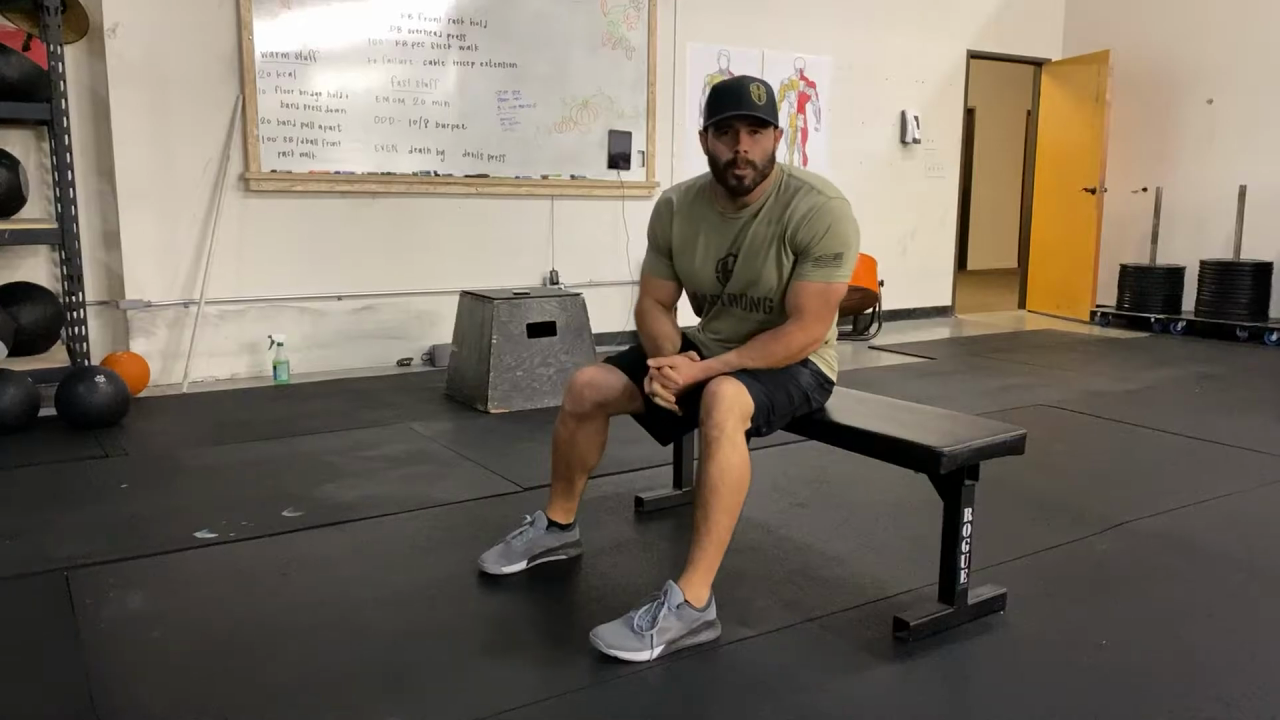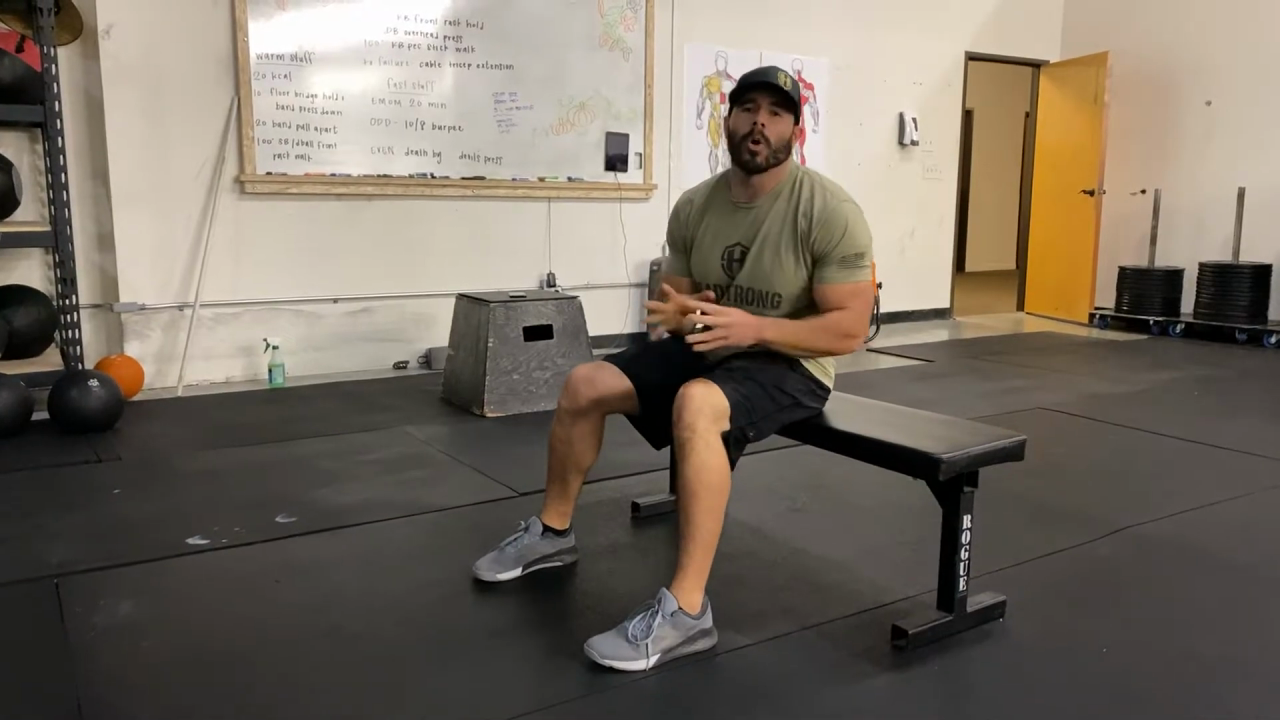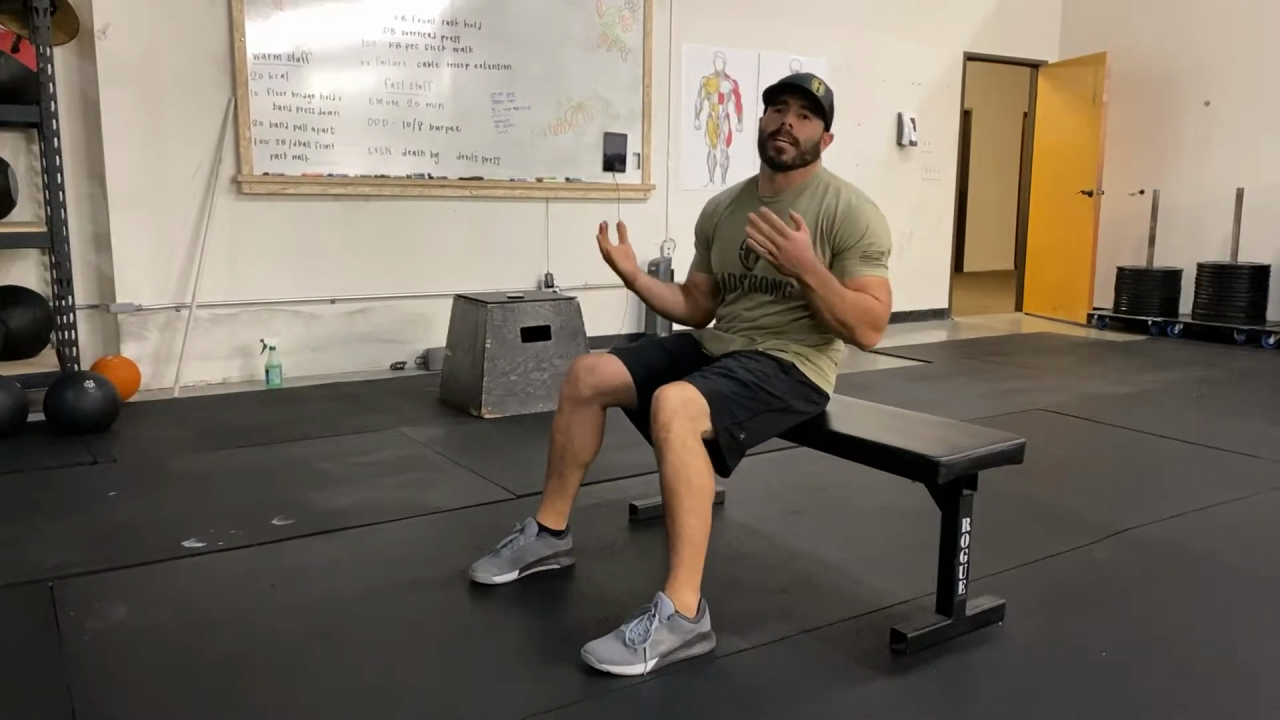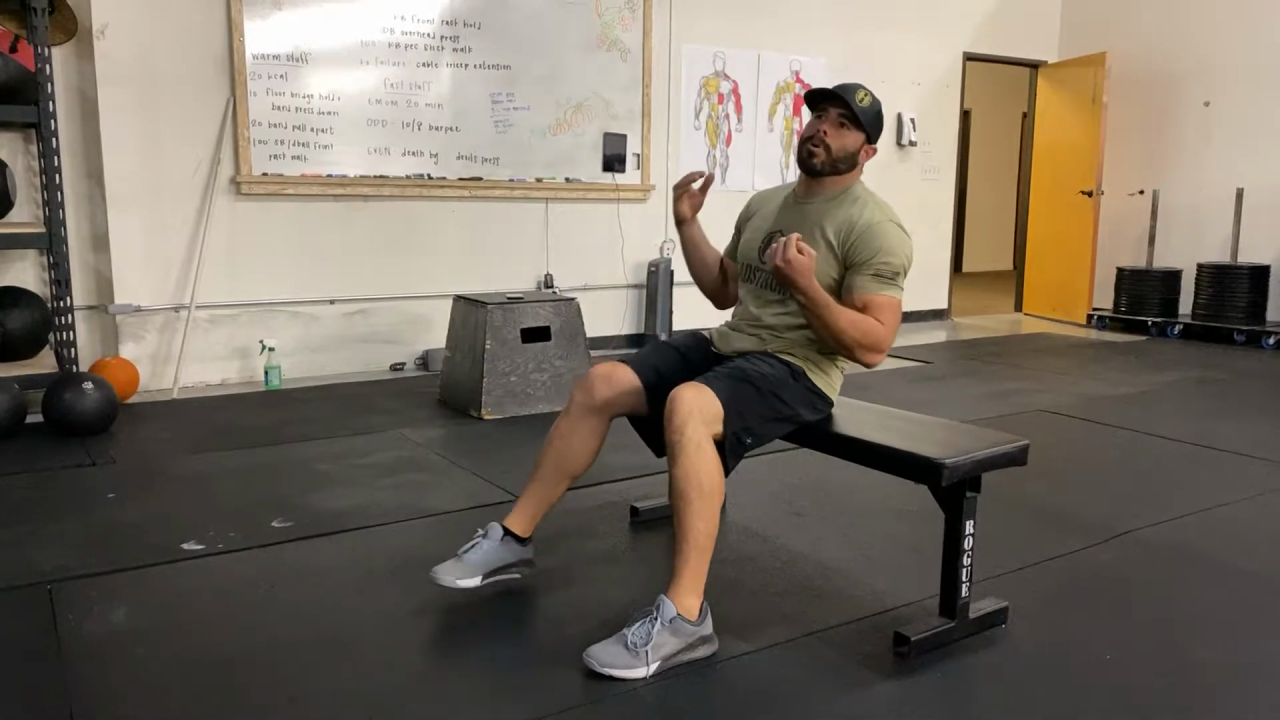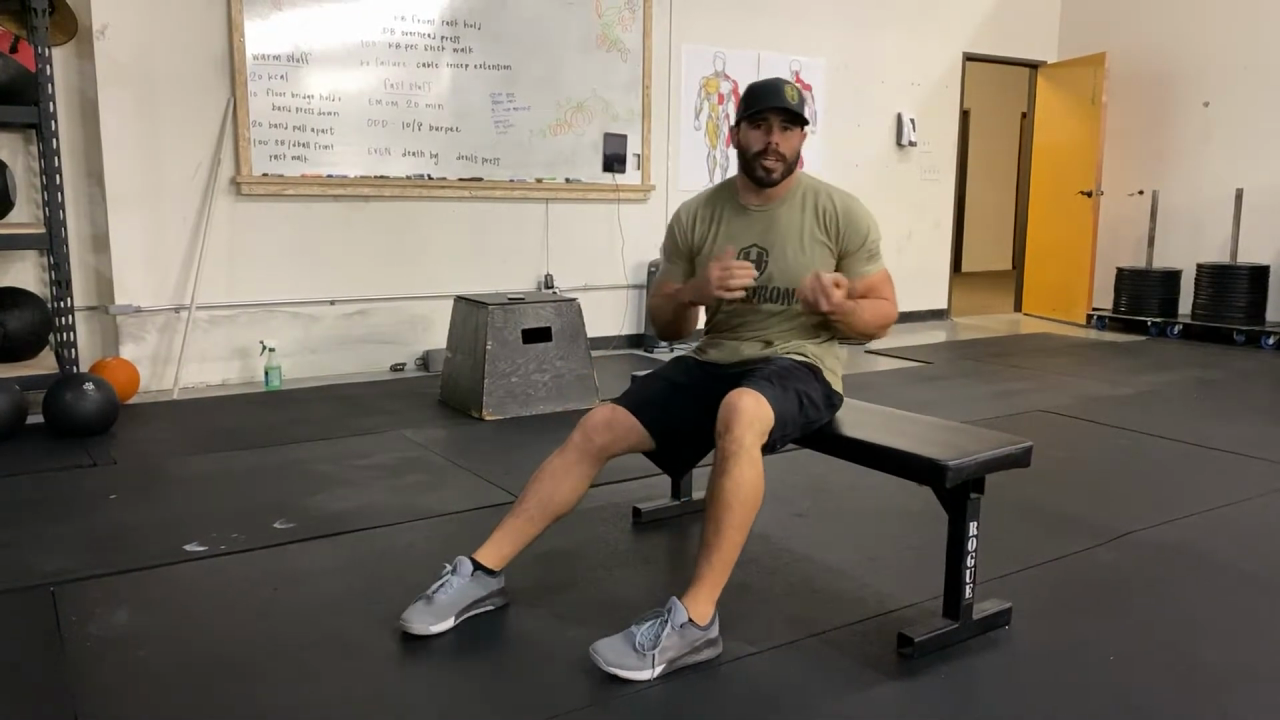
dt=0.7s
person 1, frame 1
left shoulder: (820, 210)
right shoulder: (676, 206)
left elbow: (805, 331)
right elbow: (654, 302)
left wrist: (702, 370)
right wrist: (669, 359)
left hip: (793, 362)
right hip: (709, 347)
left knee: (722, 403)
right knee: (587, 387)
left ankle: (691, 603)
right ankle: (558, 526)
person 1, frame 2
left shoulder: (829, 212)
right shoulder: (695, 206)
left elbow: (850, 329)
right elbow: (679, 305)
left wrist: (760, 328)
right wrist: (674, 314)
left hip: (789, 365)
right hip: (711, 350)
left knee: (695, 405)
right knee: (583, 384)
left ankle: (685, 610)
right ankle: (552, 532)
person 1, frame 3
left shoulder: (849, 212)
right shoulder: (723, 207)
left elbow: (868, 329)
right elbow: (696, 309)
left wrist: (806, 268)
right wrist: (634, 276)
left hip: (790, 366)
right hip: (718, 347)
left knee: (673, 407)
right knee: (586, 376)
left ankle: (682, 612)
right ankle: (550, 533)
person 1, frame 4
left shoulder: (873, 227)
right shoulder: (765, 204)
left elbow: (872, 347)
left wrist: (807, 286)
right wrist: (688, 225)
left hip: (798, 369)
right hip: (729, 343)
left knee: (688, 407)
right knee: (601, 385)
left ankle: (685, 616)
right ankle: (512, 539)
person 1, frame 5
left shoulder: (839, 213)
right shoulder: (696, 215)
left elbow: (881, 313)
right elbow: (666, 326)
left wrist: (840, 309)
right wrist: (695, 292)
left hip: (798, 367)
right hip: (714, 360)
left knee: (738, 416)
right knee: (598, 428)
left ankle: (693, 619)
right ankle: (482, 572)
